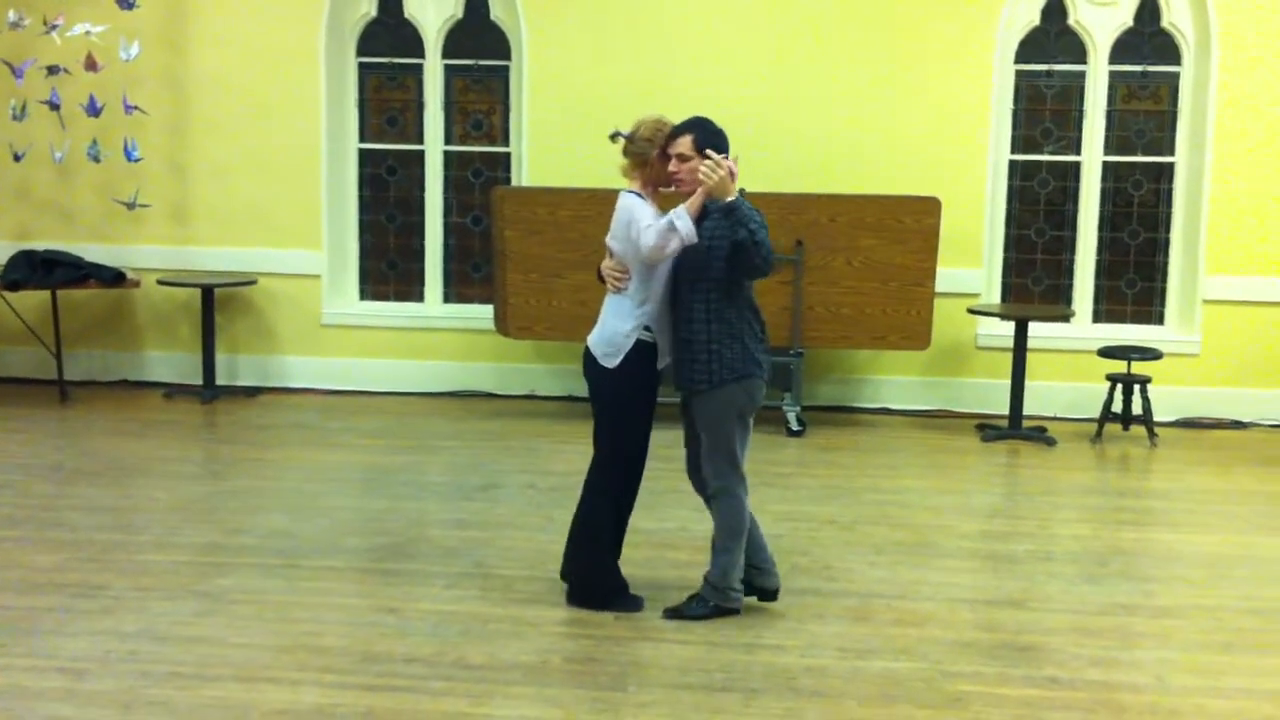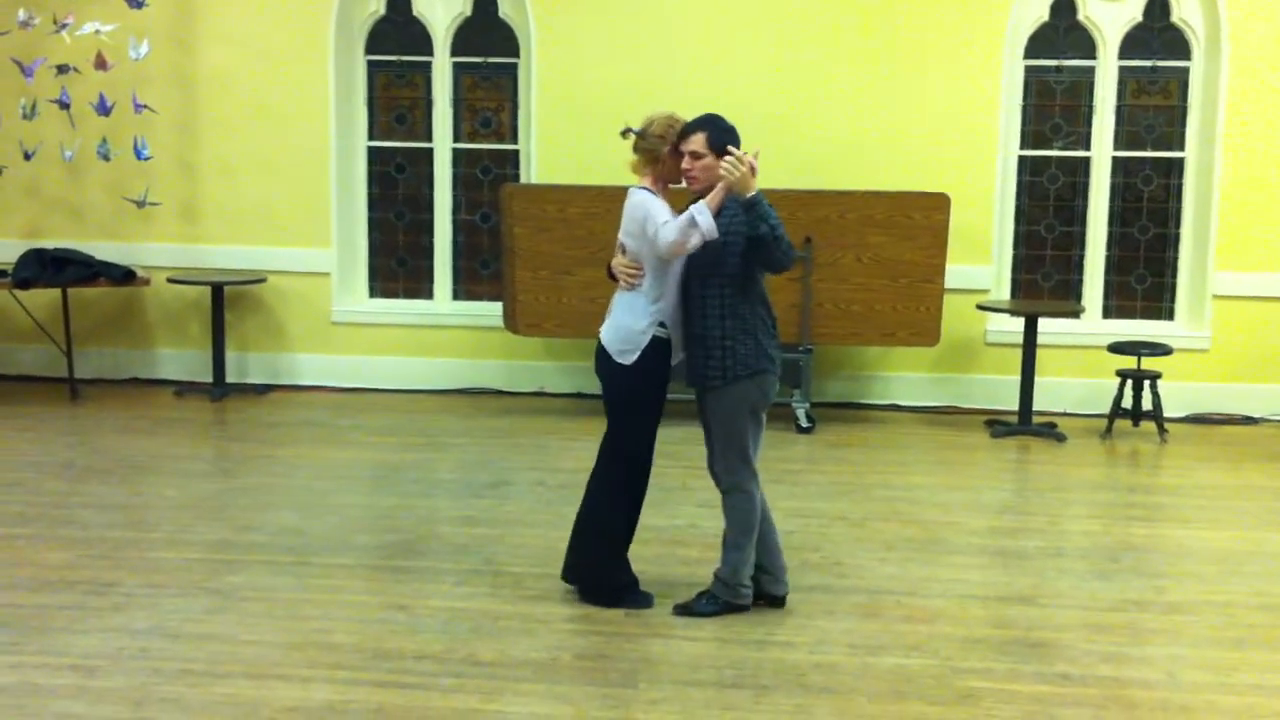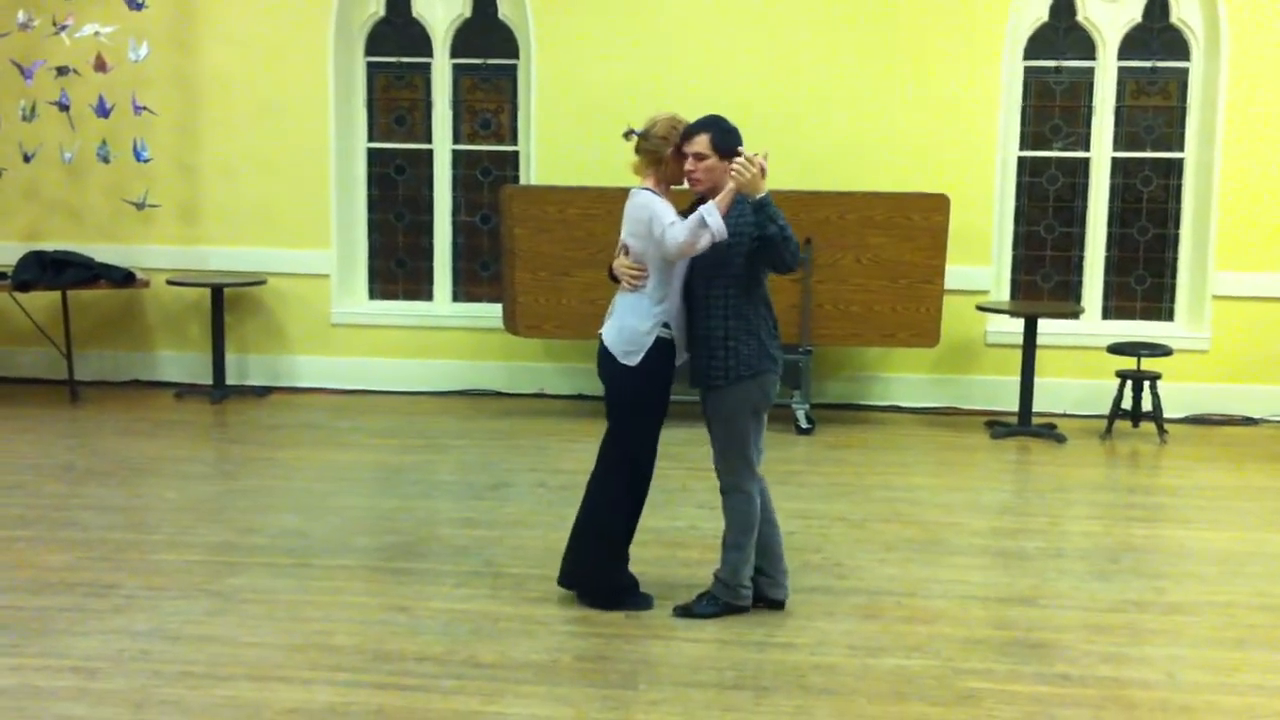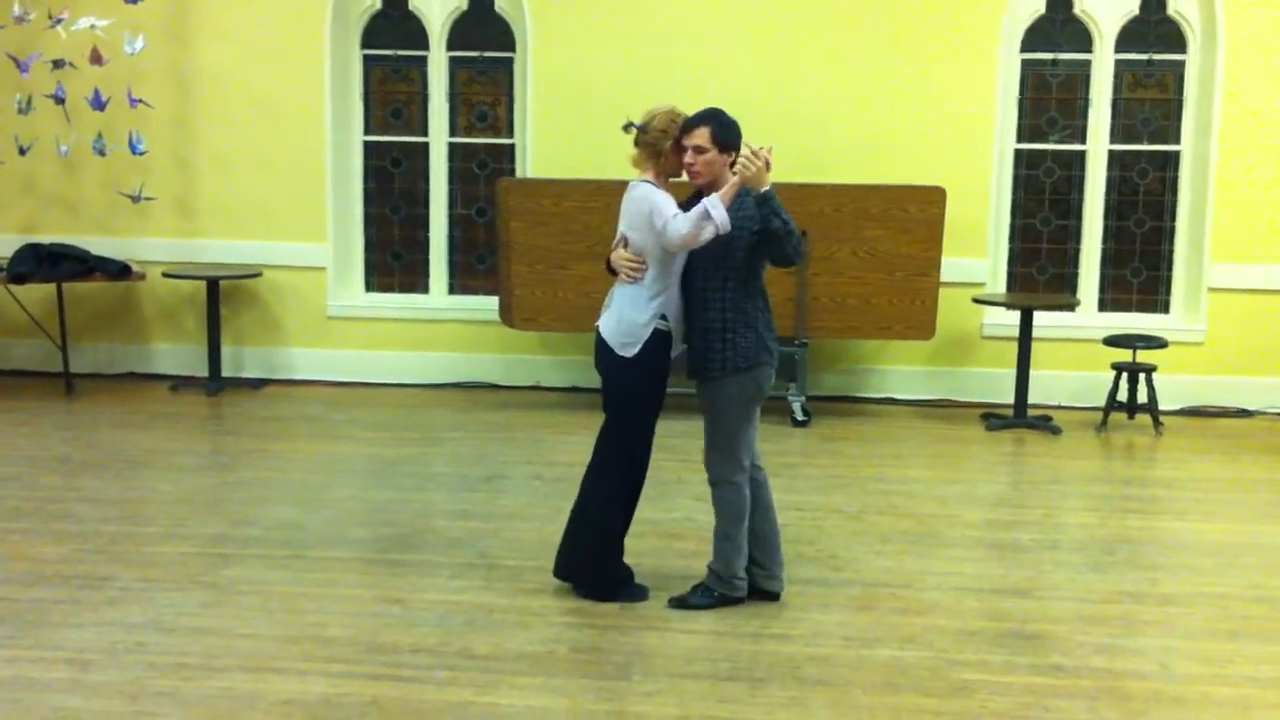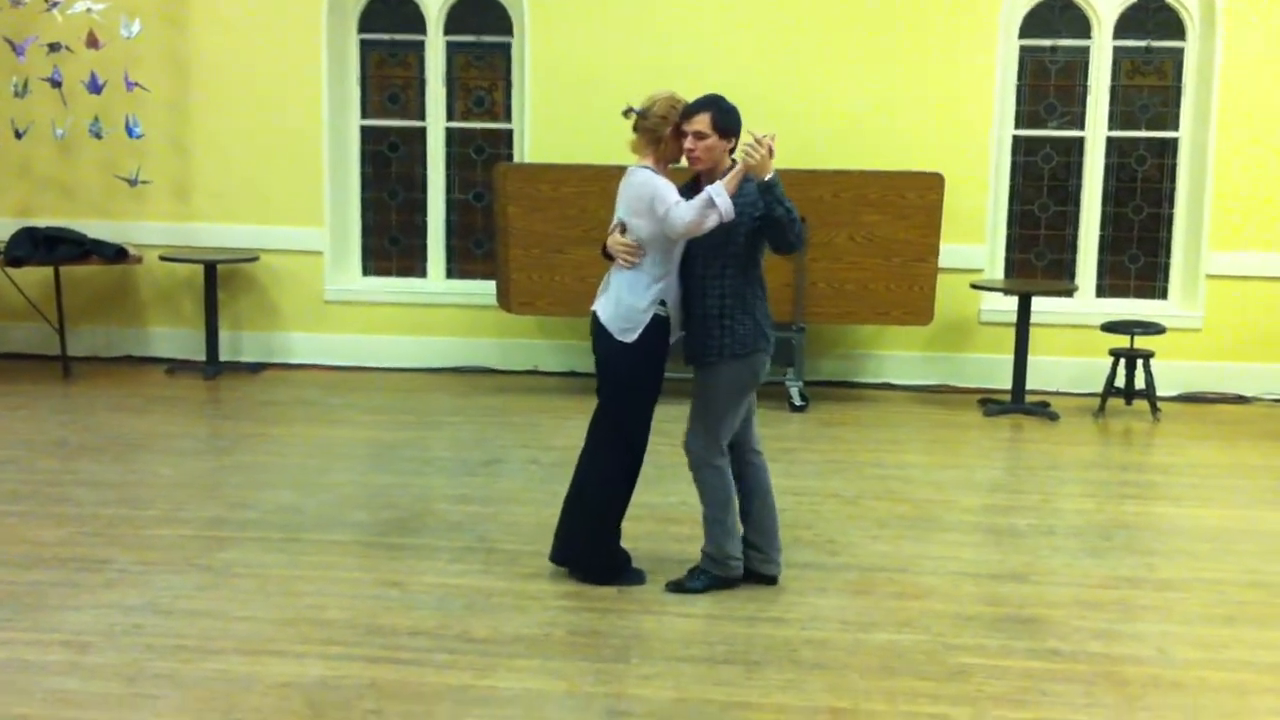
dt=0.2s
person 1, frame 1
left shoulder: (734, 216)
left elbow: (762, 264)
left wrist: (730, 199)
right wrist: (610, 266)
left hip: (731, 369)
right hip: (697, 369)
left knee: (722, 480)
right knee: (704, 475)
left ankle: (723, 591)
right ankle: (759, 573)
person 1, frame 2
left shoulder: (744, 213)
left elbow: (781, 259)
right elbow: (656, 264)
left wrist: (750, 195)
right wrist: (620, 263)
left hip: (743, 365)
right hip: (710, 365)
left knee: (735, 477)
right knee: (731, 474)
left ankle: (733, 587)
right ankle: (769, 580)
person 1, frame 3
left shoulder: (748, 215)
right shoulder: (692, 217)
left elbow: (787, 261)
right elbow: (656, 266)
left wrist: (759, 197)
right wrist: (621, 264)
left hip: (746, 365)
right hip: (715, 366)
left knee: (737, 477)
right knee: (744, 475)
left ankle: (733, 589)
right ankle: (769, 583)
person 1, frame 4
left shoulder: (750, 208)
right shoulder: (688, 210)
left elbow: (789, 255)
right elbow: (652, 258)
left wrist: (764, 191)
right wrist: (618, 257)
left hip: (742, 358)
right hip: (713, 358)
left knee: (725, 468)
right knee: (742, 466)
left ankle: (727, 581)
right ankle: (764, 575)
person 1, frame 5
left shoulder: (751, 195)
right shoulder: (685, 195)
left elbow: (791, 242)
right elbow: (650, 244)
left wrist: (767, 179)
right wrist: (614, 243)
left hip: (738, 344)
right hip: (709, 343)
left knee: (704, 448)
right knee: (741, 450)
left ankle: (721, 561)
right ankle: (761, 558)
person 2, frame 1
left shoulder: (638, 205)
right shoulder: (635, 208)
right elbow: (656, 245)
right wrist: (703, 193)
left hip: (629, 352)
right hip: (623, 355)
left knee: (618, 464)
right knee: (617, 467)
left ankle: (586, 569)
right ankle: (596, 585)
person 2, frame 2
left shoulder: (646, 201)
right shoulder: (646, 204)
right elbow: (674, 240)
right wrist: (723, 188)
left hip: (633, 347)
right hip: (637, 351)
left knee: (621, 461)
right knee: (627, 464)
left ankle: (589, 568)
right ankle: (605, 581)
person 2, frame 3
left shoulder: (645, 201)
right shoulder: (651, 206)
right elbow: (682, 241)
right wrist: (731, 188)
left hip: (632, 348)
right hip: (640, 353)
left knee: (620, 461)
right knee: (629, 466)
left ankle: (586, 570)
right ankle: (605, 584)
person 2, frame 4
left shoulder: (641, 194)
right shoulder: (651, 199)
right elbow: (684, 233)
right wrist: (737, 182)
left hip: (625, 340)
right hip: (637, 344)
left knee: (615, 453)
right knee: (625, 458)
left ankle: (581, 562)
right ankle: (601, 575)
person 2, frame 5
left shoulder: (637, 179)
right shoulder: (652, 186)
right elbow: (687, 221)
right wrist: (742, 171)
left hip: (619, 324)
right hip: (635, 330)
left knee: (608, 437)
right knee: (622, 444)
left ankle: (576, 546)
right ankle: (597, 559)
